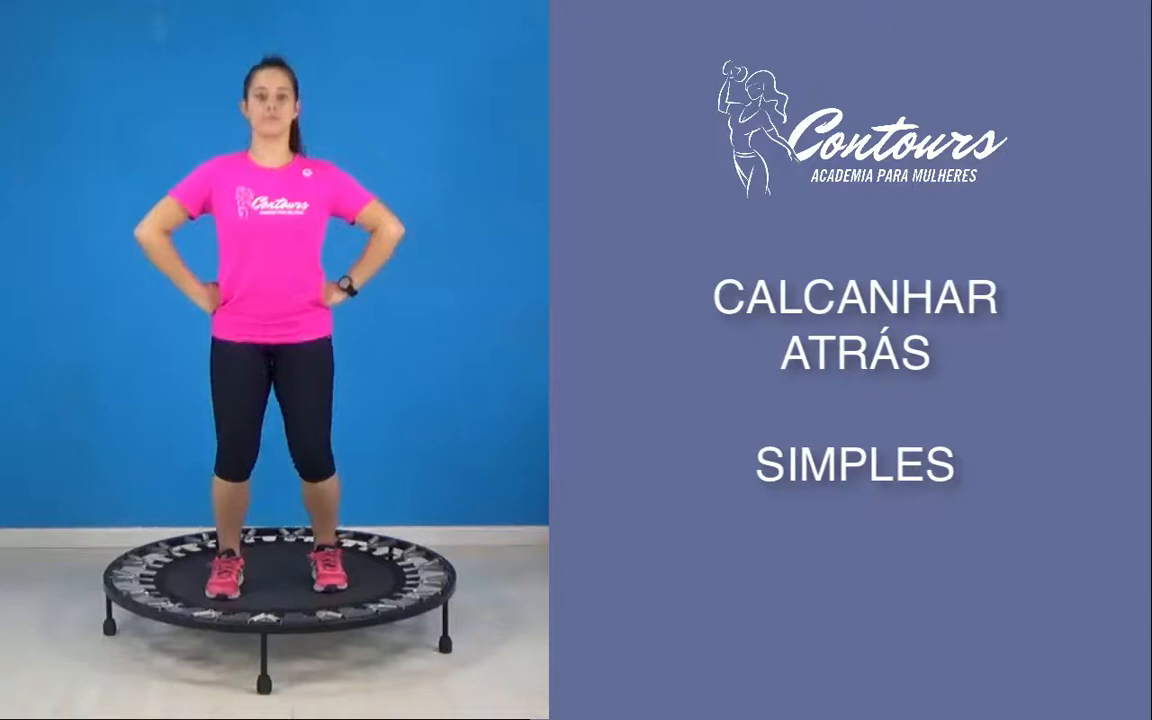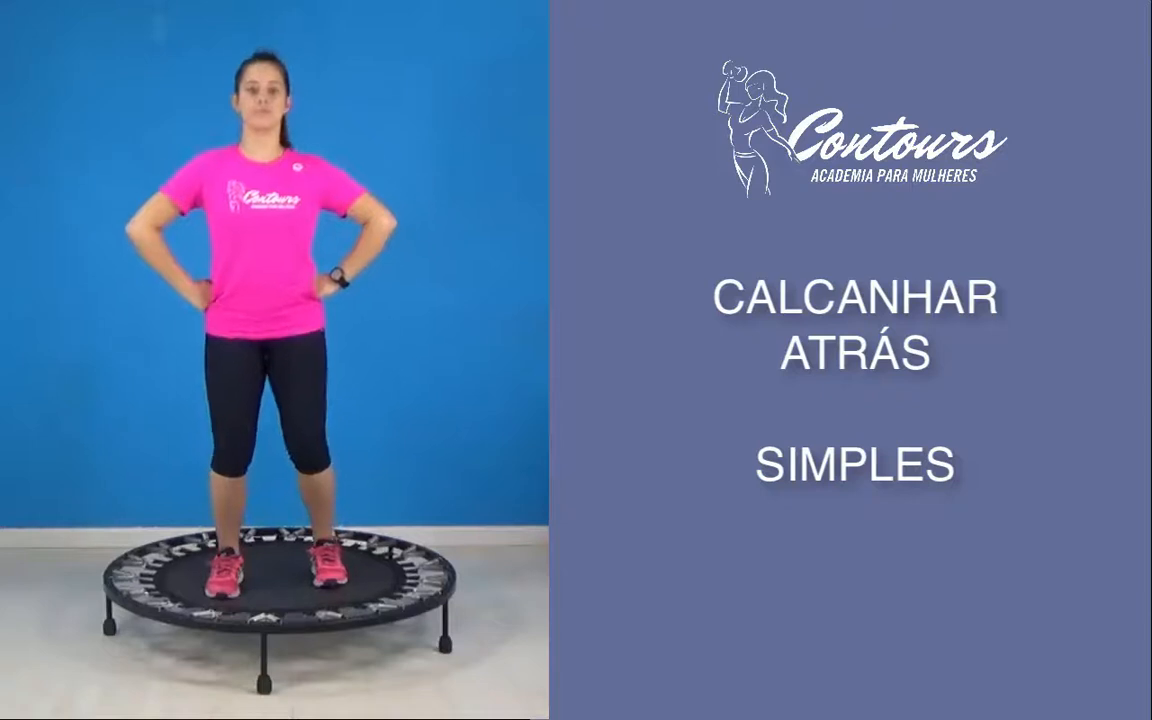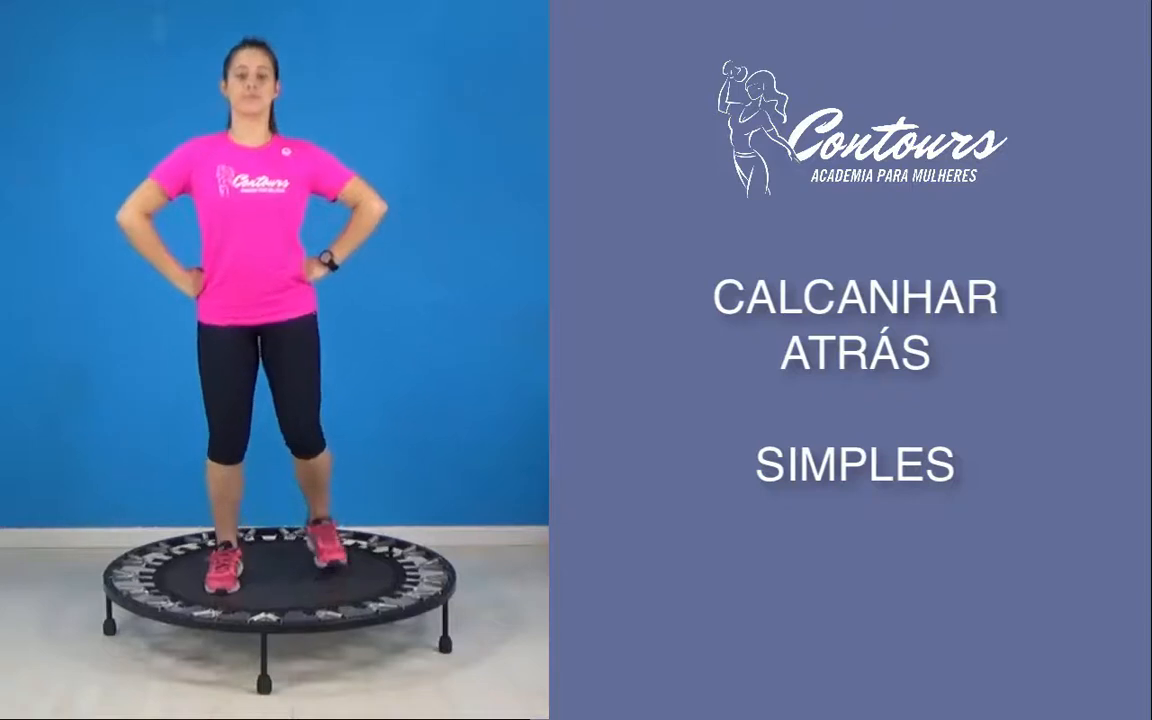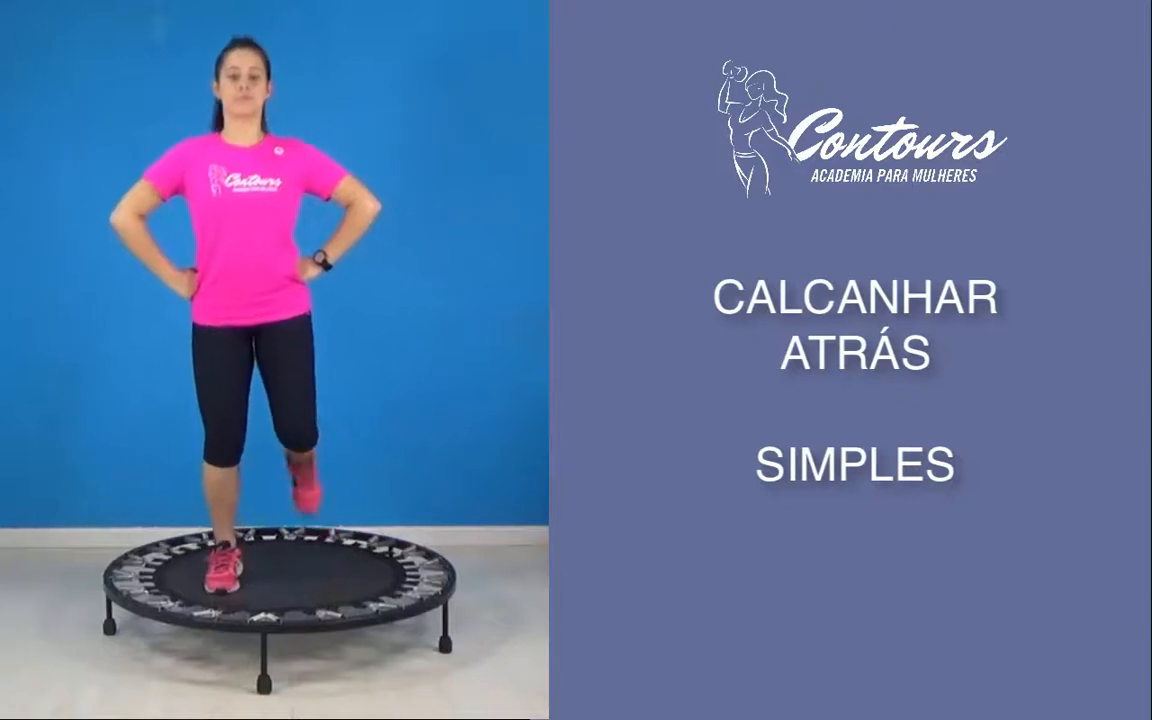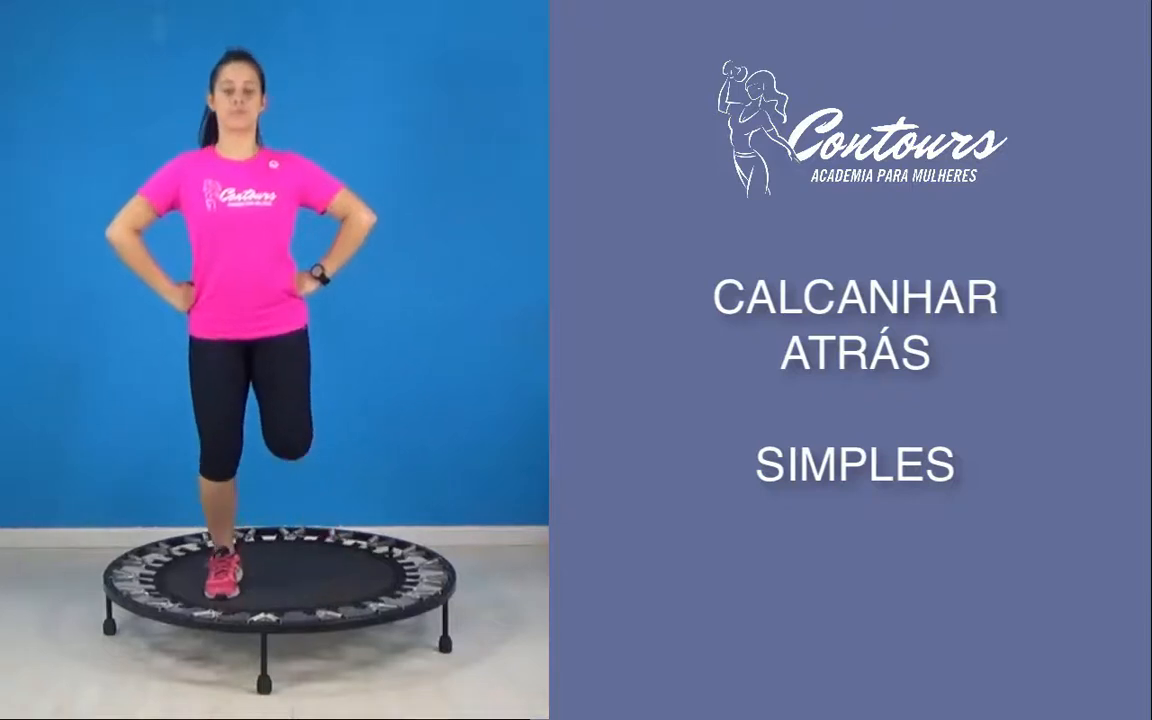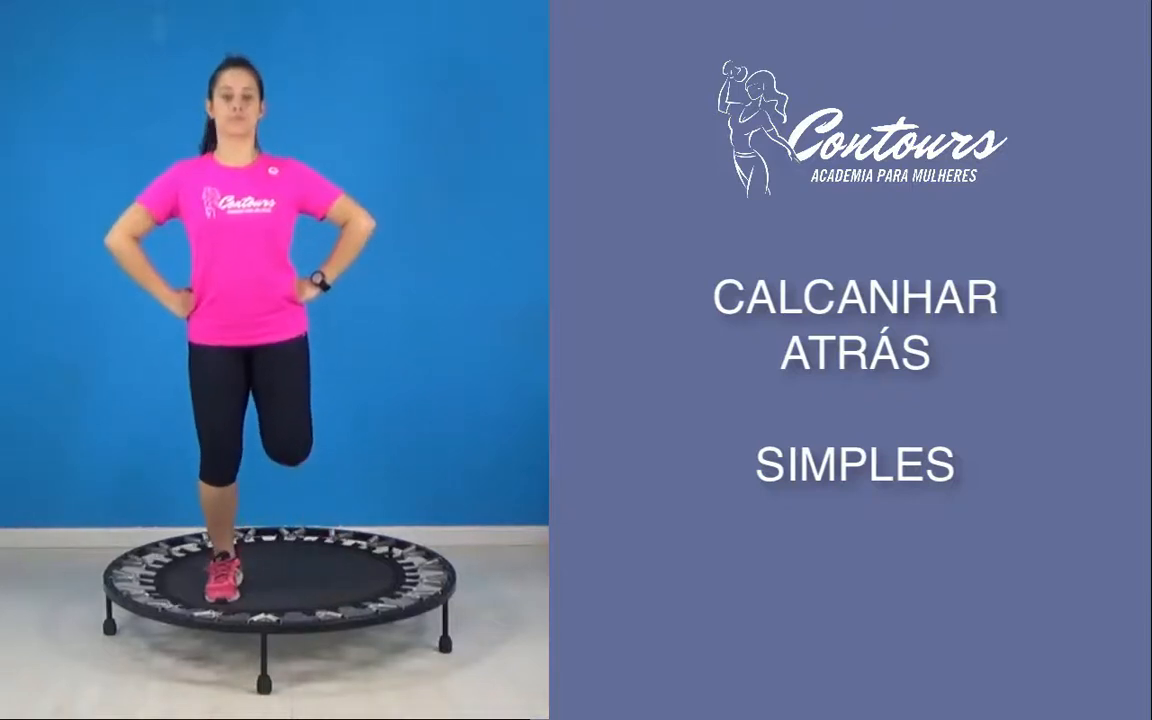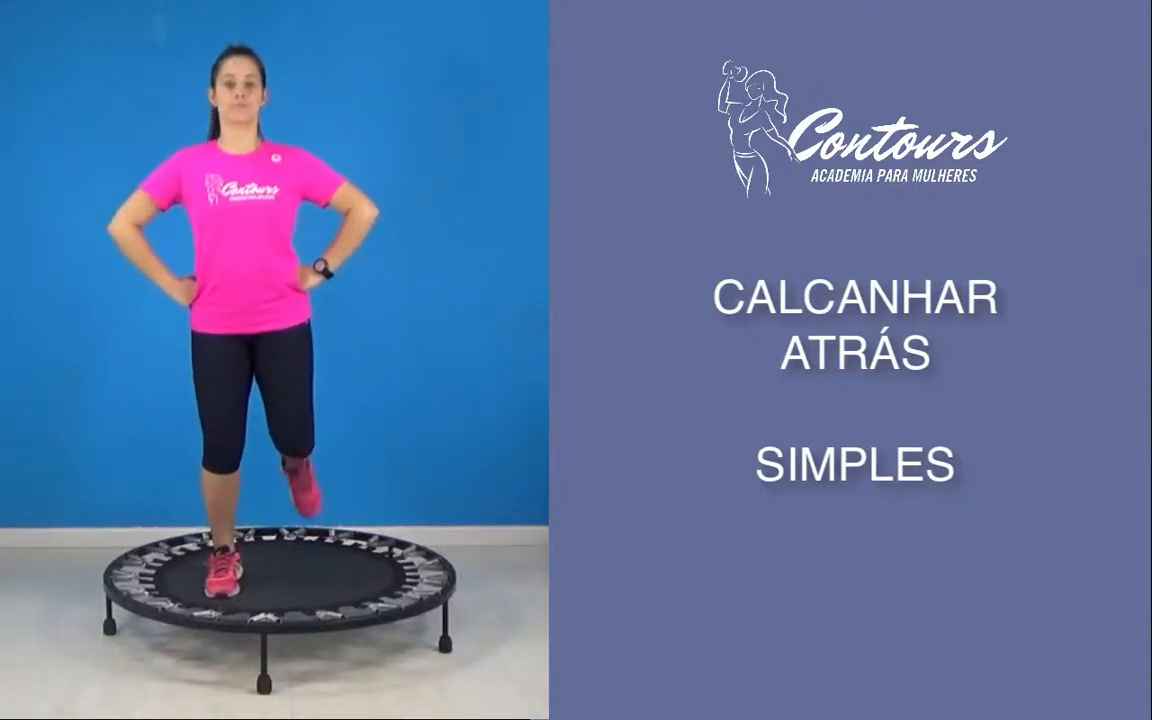
dt=0.1s
person 1, frame 1
left shoulder: (323, 178)
right shoulder: (217, 174)
left elbow: (390, 230)
right elbow: (150, 231)
left wrist: (346, 286)
right wrist: (198, 292)
left hip: (306, 339)
right hip: (236, 340)
left knee: (313, 456)
right knee: (235, 457)
left ankle: (326, 550)
right ankle: (228, 556)
person 1, frame 2
left shoulder: (314, 172)
right shoulder: (208, 169)
left elbow: (382, 222)
right elbow: (141, 227)
left wrist: (337, 279)
right wrist: (190, 288)
left hip: (299, 333)
right hip: (230, 335)
left knee: (309, 448)
right knee: (231, 453)
left ankle: (325, 545)
right ankle: (227, 554)
person 1, frame 3
left shoulder: (304, 157)
right shoulder: (197, 155)
left elbow: (372, 205)
right elbow: (131, 215)
left wrist: (327, 262)
right wrist: (180, 276)
left hip: (291, 316)
right hip: (221, 320)
left knee: (303, 432)
right knee: (226, 438)
left ankle: (321, 524)
right ankle: (226, 549)
person 1, frame 4
left shoulder: (296, 157)
right shoulder: (189, 156)
left elbow: (365, 204)
right elbow: (125, 216)
left wrist: (321, 261)
right wrist: (174, 277)
left hip: (286, 315)
right hip: (216, 321)
left knee: (297, 430)
right knee: (222, 440)
left ankle: (298, 467)
right ankle: (224, 549)
person 1, frame 5
left shoulder: (291, 169)
right shoulder: (184, 170)
left elbow: (361, 217)
right elbow: (121, 231)
left wrist: (318, 275)
right wrist: (170, 290)
left hip: (282, 330)
right hip: (212, 335)
left knee: (290, 441)
right knee: (219, 453)
left ankle: (284, 423)
right ankle: (223, 555)
person 1, frame 6
left shoulder: (290, 175)
right shoulder: (184, 177)
left elbow: (361, 222)
right elbow: (120, 238)
left wrist: (319, 281)
right wrist: (170, 297)
left hip: (282, 335)
right hip: (212, 341)
left knee: (289, 448)
right knee: (219, 459)
left ankle: (284, 428)
right ankle: (223, 559)
person 1, frame 7
left shoulder: (293, 164)
right shoulder: (187, 164)
left elbow: (363, 211)
right elbow: (123, 226)
left wrist: (322, 270)
right wrist: (174, 285)
left hip: (285, 325)
right hip: (215, 330)
left knee: (294, 437)
right knee: (221, 447)
left ankle: (296, 468)
right ankle: (224, 553)
